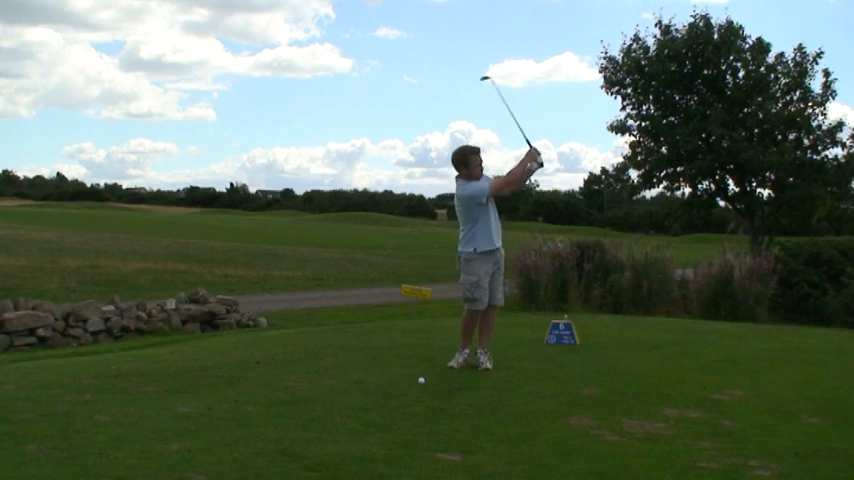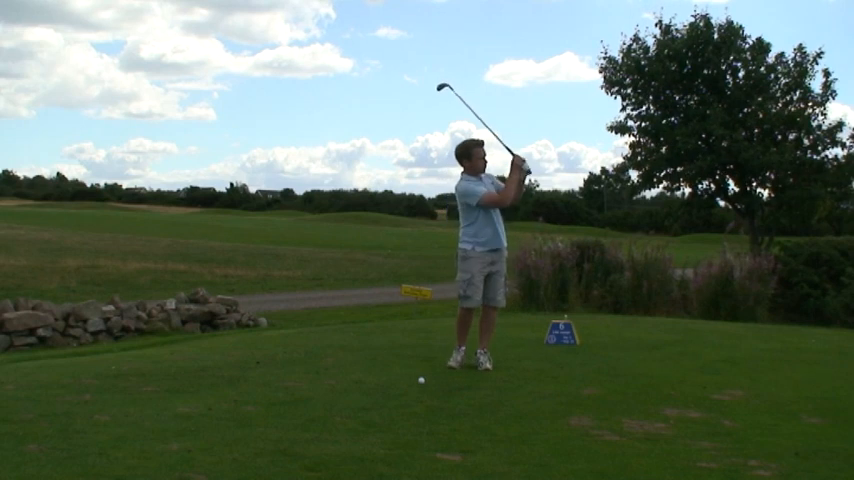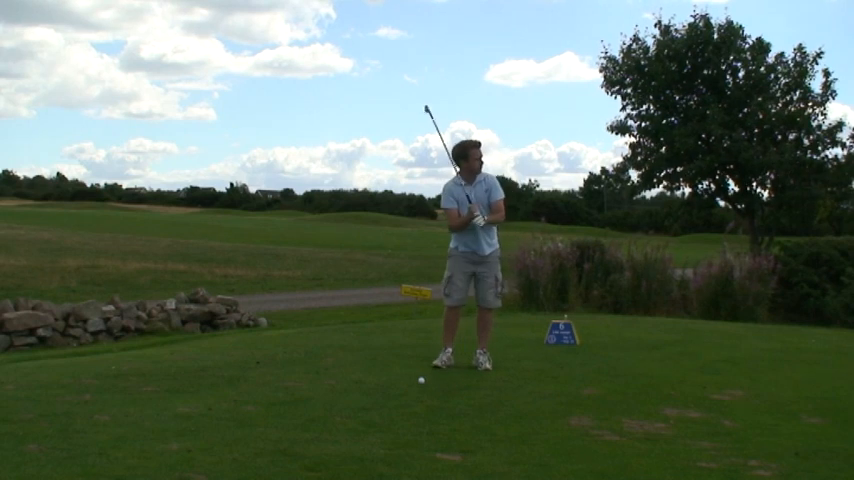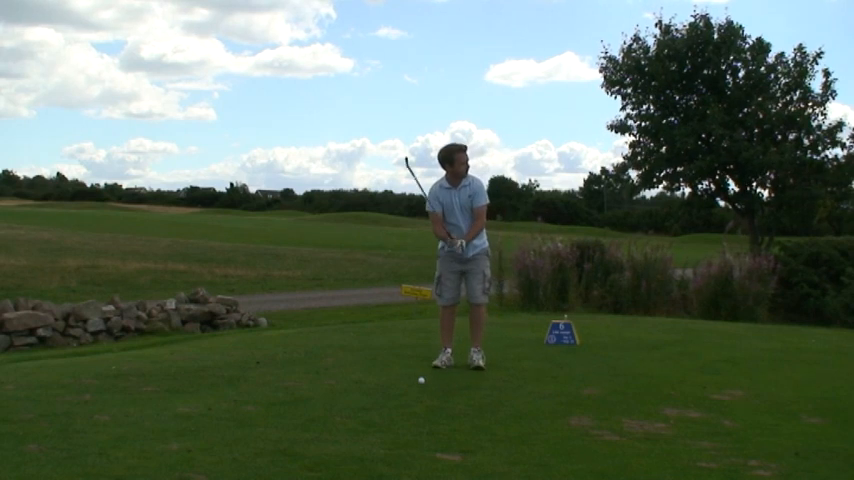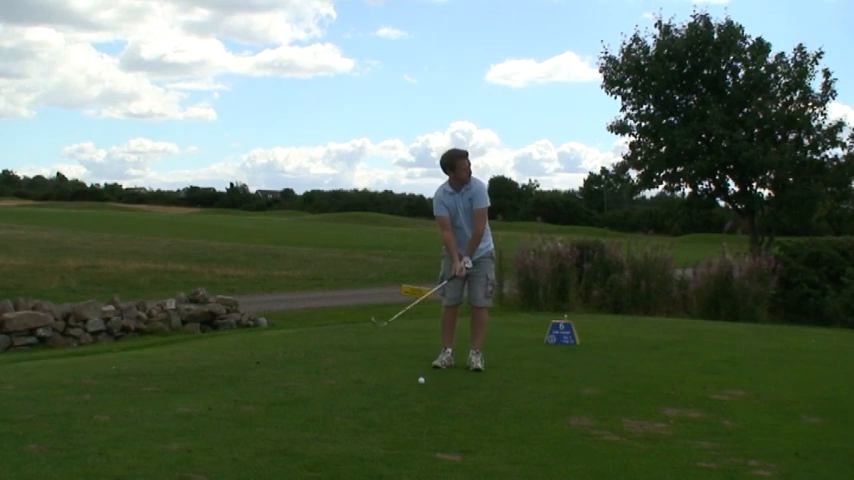
dt=0.4s
person 1, frame 1
left shoulder: (480, 178)
right shoulder: (467, 191)
left elbow: (506, 188)
right elbow: (506, 182)
left wrist: (529, 168)
right wrist: (527, 157)
left hip: (494, 251)
right hip: (474, 255)
left knee: (492, 304)
right knee: (475, 305)
left ankle: (483, 351)
right ankle: (463, 351)
person 1, frame 2
left shoulder: (487, 178)
right shoulder: (465, 187)
left elbow: (513, 197)
right elbow: (503, 201)
left wrist: (521, 174)
right wrist: (514, 171)
left hip: (496, 252)
right hip: (473, 253)
left knee: (493, 305)
right knee: (468, 304)
left ankle: (483, 352)
right ankle: (460, 349)
person 1, frame 3
left shoulder: (491, 182)
right shoulder: (450, 189)
left elbow: (501, 214)
right elbow: (452, 225)
left wrist: (485, 218)
right wrist: (468, 217)
left hip: (488, 253)
right hip: (460, 253)
left knee: (487, 305)
right knee: (452, 304)
left ankle: (482, 352)
right ankle: (447, 351)
person 1, frame 4
left shoulder: (476, 185)
right shoulder: (436, 190)
left elbow: (480, 221)
right elbow: (437, 227)
left wrist: (464, 241)
right wrist: (451, 240)
left hip: (476, 251)
right hip: (448, 254)
left knee: (478, 302)
right knee: (447, 303)
left ankle: (476, 351)
right ankle: (446, 352)
person 1, frame 5
left shoulder: (478, 187)
right shoulder: (440, 195)
left elbow: (479, 225)
right elbow: (446, 231)
left wrist: (468, 257)
right wrist: (456, 260)
left hip: (480, 254)
right hip: (453, 255)
left knee: (480, 304)
right knee: (449, 303)
left ankle: (475, 353)
right ankle: (446, 352)
